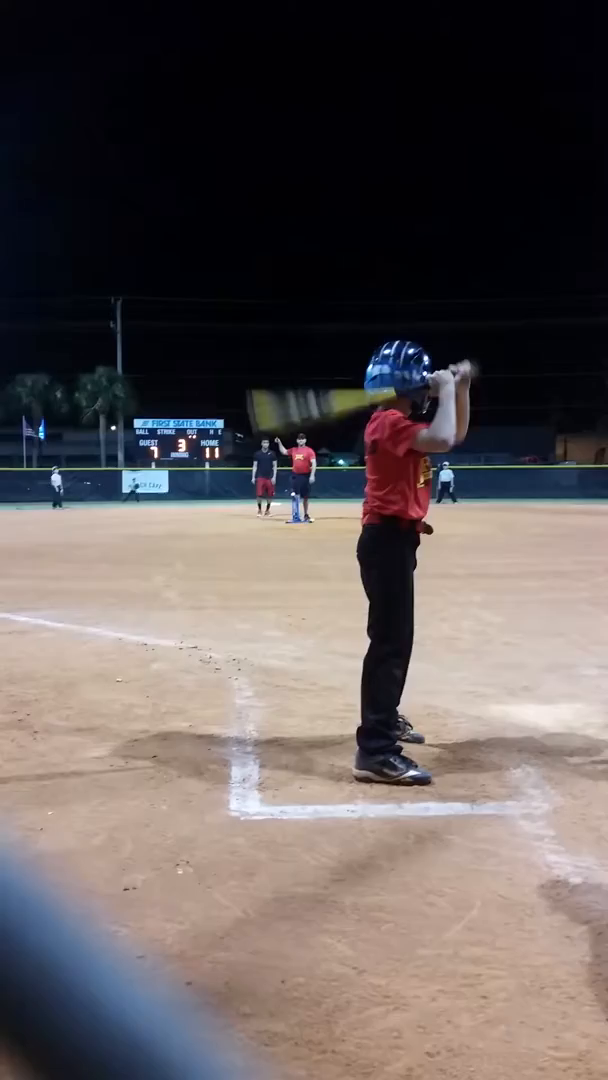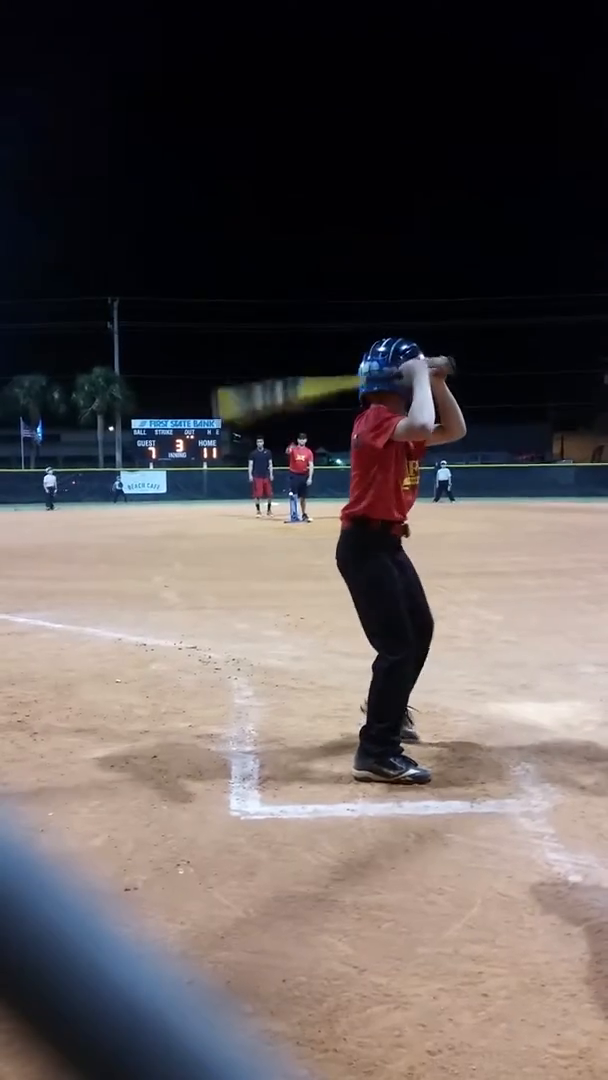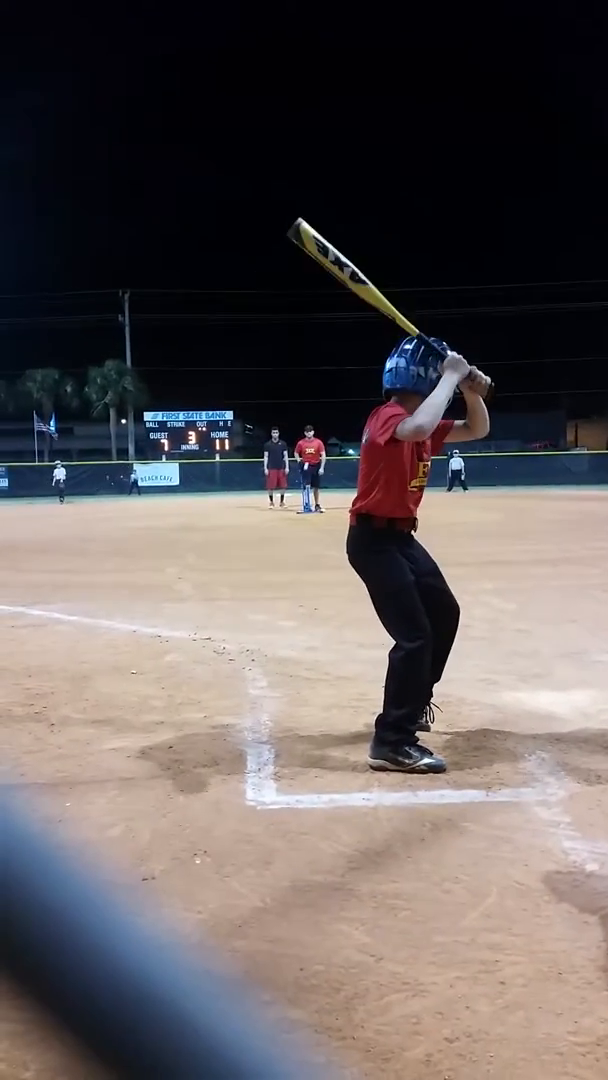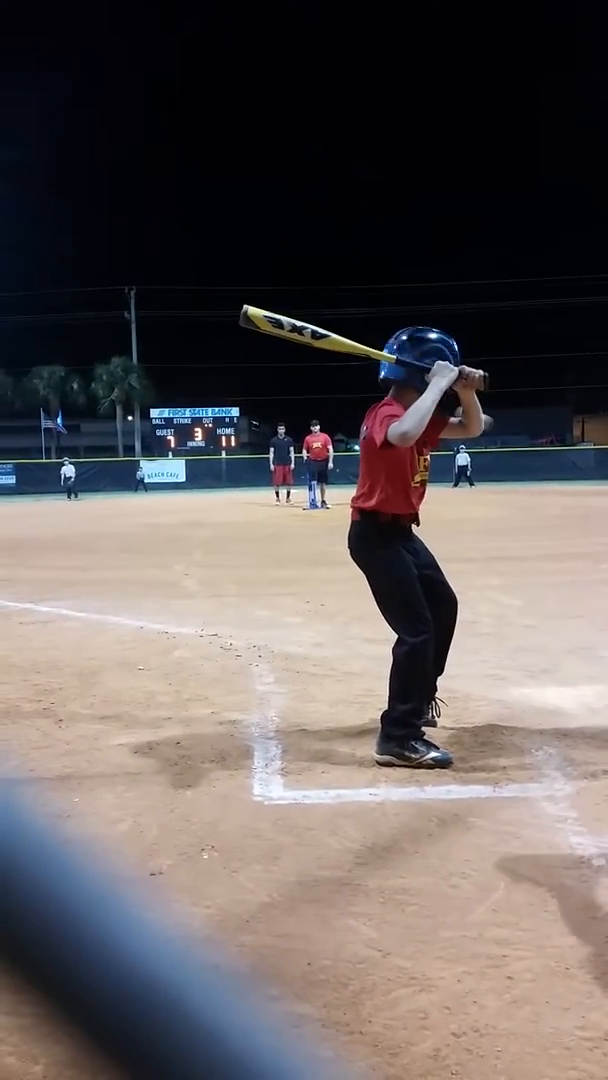
dt=0.7s
person 1, frame 1
left shoulder: (400, 425)
right shoulder: (390, 421)
left elbow: (456, 435)
right elbow: (443, 439)
left wrist: (459, 389)
right wrist: (445, 390)
left hip: (397, 538)
right hip: (387, 538)
left knee: (398, 636)
right knee: (389, 641)
left ankle: (386, 717)
right ankle: (375, 752)
person 1, frame 2
left shoulder: (398, 425)
right shoulder: (375, 419)
left elbow: (455, 430)
right elbow: (421, 426)
left wrist: (437, 382)
right wrist: (420, 376)
left hip: (386, 542)
right hip: (365, 543)
left knee: (419, 628)
right knee: (397, 645)
left ankle: (387, 711)
right ankle: (376, 753)
person 1, frame 3
left shoulder: (421, 422)
right shoulder: (388, 416)
left elbow: (477, 430)
right elbow: (416, 430)
left wrist: (471, 391)
right wrist: (450, 379)
left hip: (400, 534)
right hip: (373, 538)
left knee: (444, 613)
right knee: (414, 634)
left ankle: (413, 700)
right ankle: (392, 743)
person 1, frame 4
left shoulder: (418, 413)
right shoulder: (385, 413)
left elbow: (472, 429)
right elbow: (405, 436)
left wrist: (465, 391)
right wrist: (438, 384)
left hip: (400, 530)
right hip: (375, 534)
left knee: (443, 607)
right knee: (417, 630)
left ankle: (418, 697)
right ankle: (398, 738)
